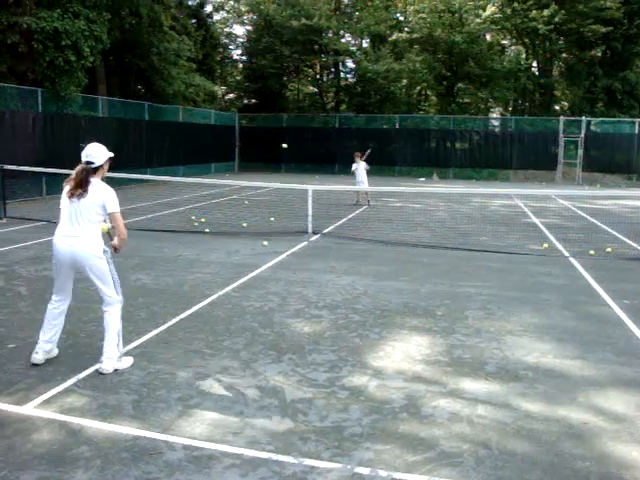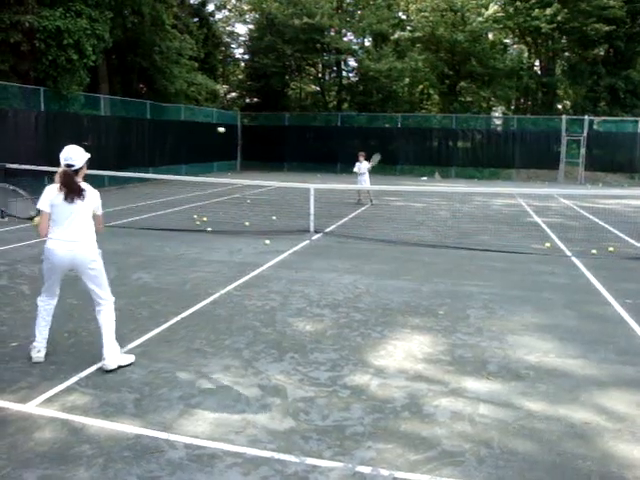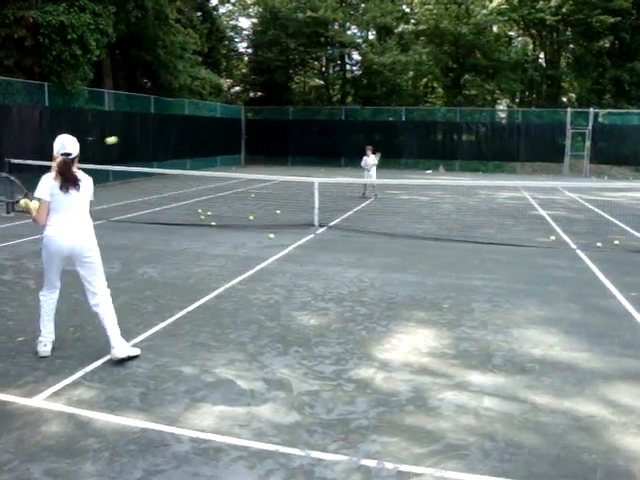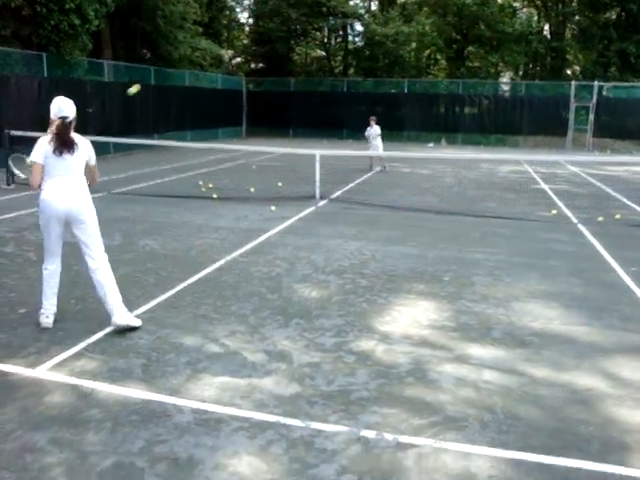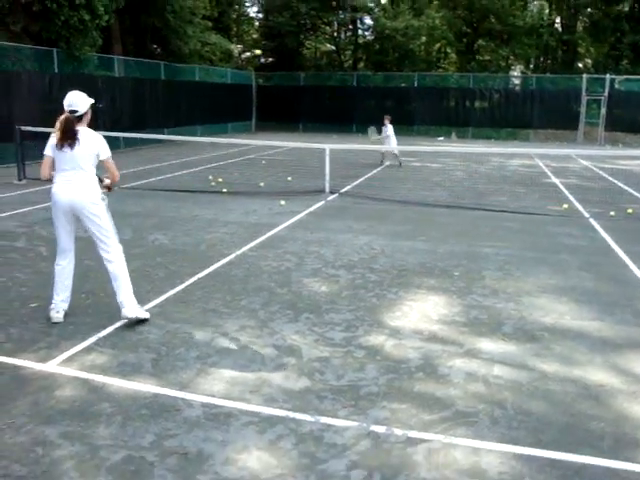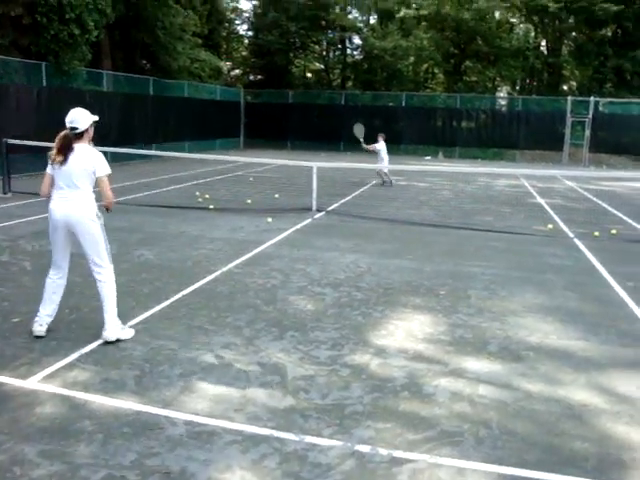
dt=0.2s
person 1, frame 1
left shoulder: (69, 187)
right shoulder: (106, 191)
left elbow: (70, 221)
right elbow: (121, 233)
right wrist: (117, 244)
left hip: (61, 245)
right hip: (89, 249)
left knee: (59, 298)
right knee: (112, 301)
left ankle: (43, 349)
right ankle: (110, 359)
person 1, frame 2
left shoulder: (51, 191)
right shoulder: (92, 193)
left elbow: (43, 231)
left wrist: (38, 222)
left hip: (56, 251)
right hip: (85, 252)
left knee: (47, 297)
right knee: (104, 303)
left ankle: (38, 347)
right ankle: (111, 355)
person 1, frame 3
left shoulder: (48, 180)
right shoulder: (87, 181)
left elbow: (41, 220)
left wrist: (31, 210)
left hip: (55, 239)
right hip: (83, 240)
left knee: (49, 290)
right knee: (99, 295)
left ankle: (45, 342)
right ankle: (118, 345)
person 1, frame 4
left shoulder: (43, 143)
right shoulder: (84, 144)
left elbow: (34, 183)
right elbow: (94, 178)
left hip: (51, 203)
right hip: (80, 203)
left knee: (51, 261)
right knee: (97, 259)
left ankle: (47, 314)
right ankle: (118, 313)
person 1, frame 5
left shoulder: (55, 138)
right shoulder: (95, 139)
left elbow: (44, 175)
right elbow: (114, 176)
right wrist: (108, 185)
left hip: (61, 197)
right hip: (88, 197)
left knee: (64, 254)
right knee: (112, 250)
left ankle: (58, 308)
right ankle: (128, 305)
person 1, frame 6
left shoulder: (57, 155)
right shoulder: (94, 156)
left elbow: (45, 191)
right elbow: (108, 197)
right wrist: (108, 206)
left hip: (58, 212)
right hip: (84, 214)
left knee: (58, 269)
right knee: (103, 270)
left ankle: (41, 322)
right ankle: (111, 327)
